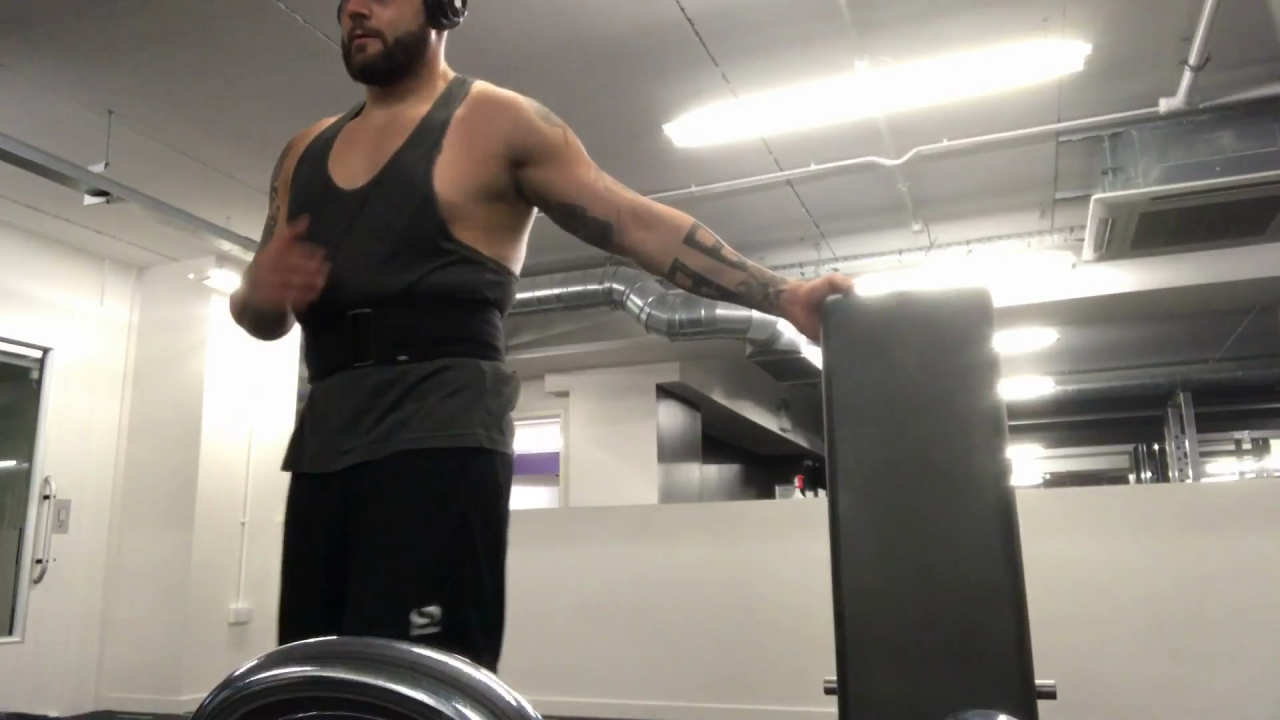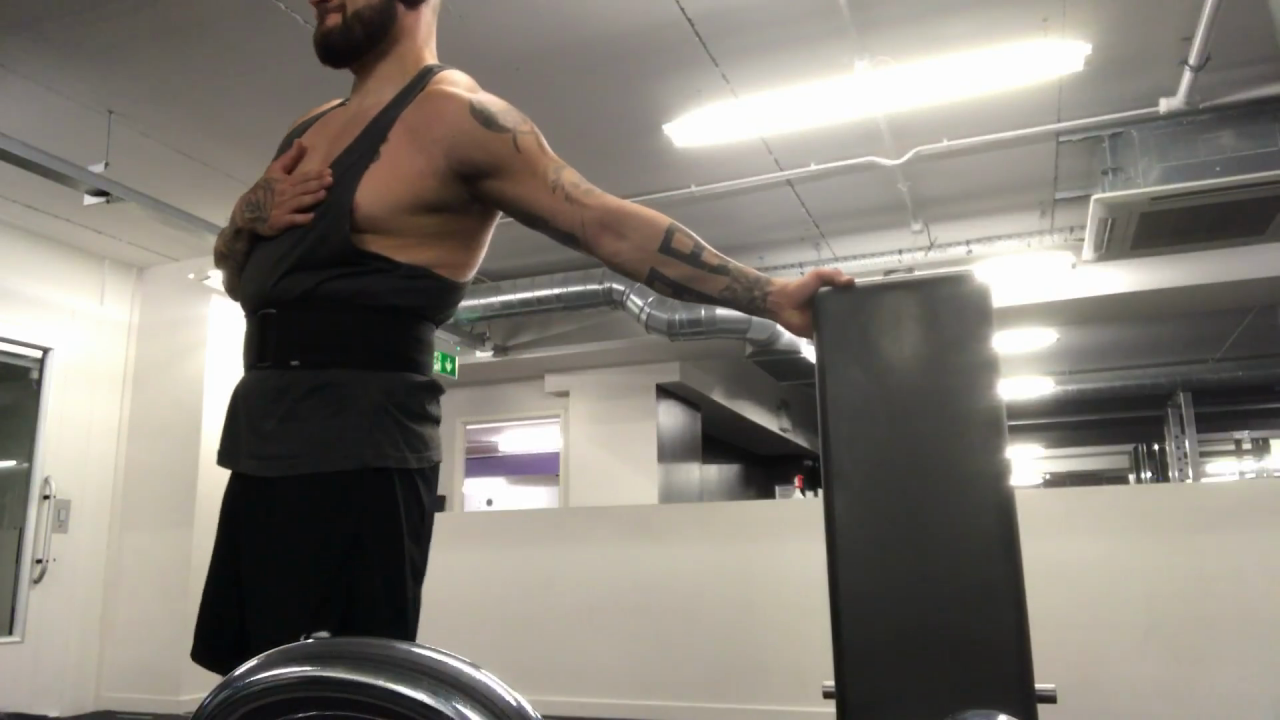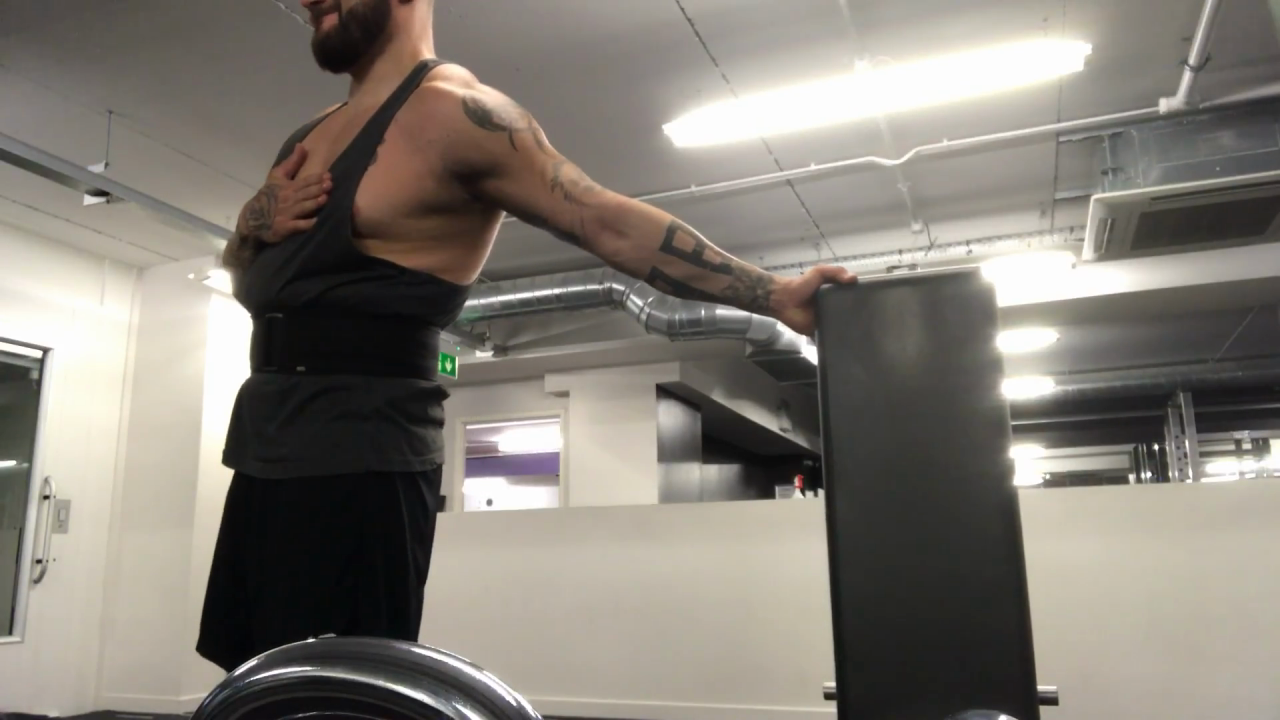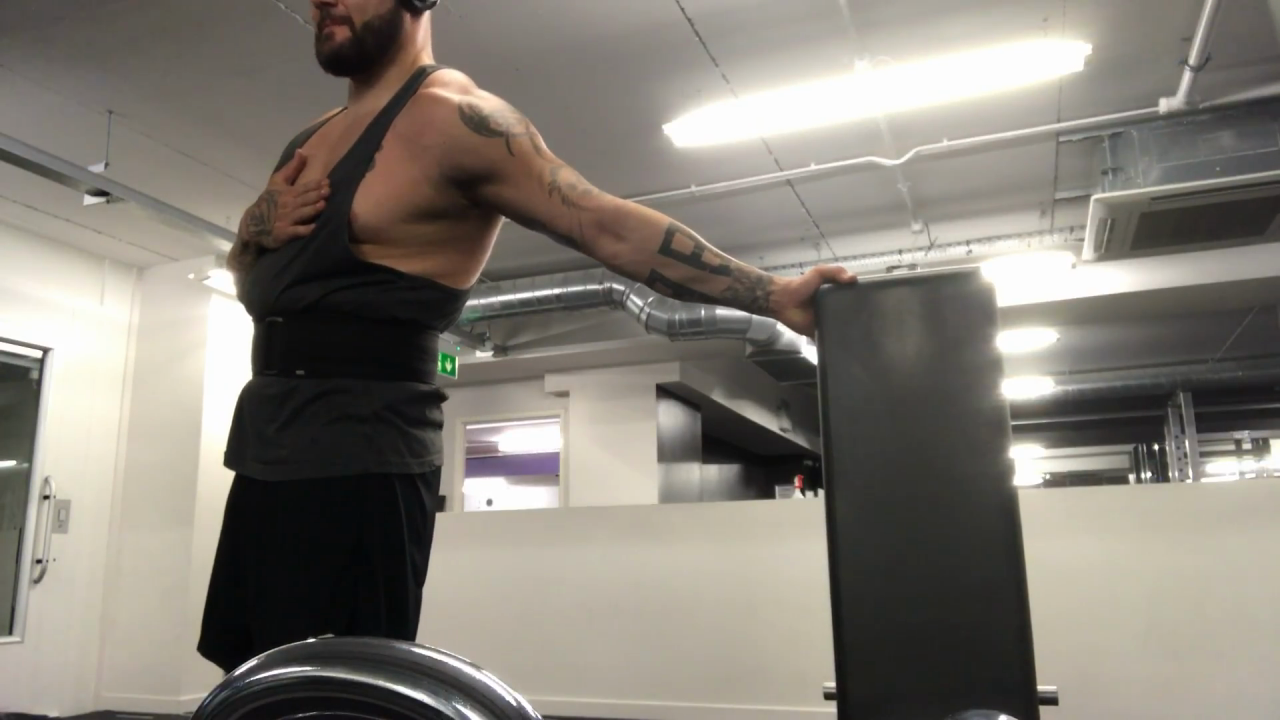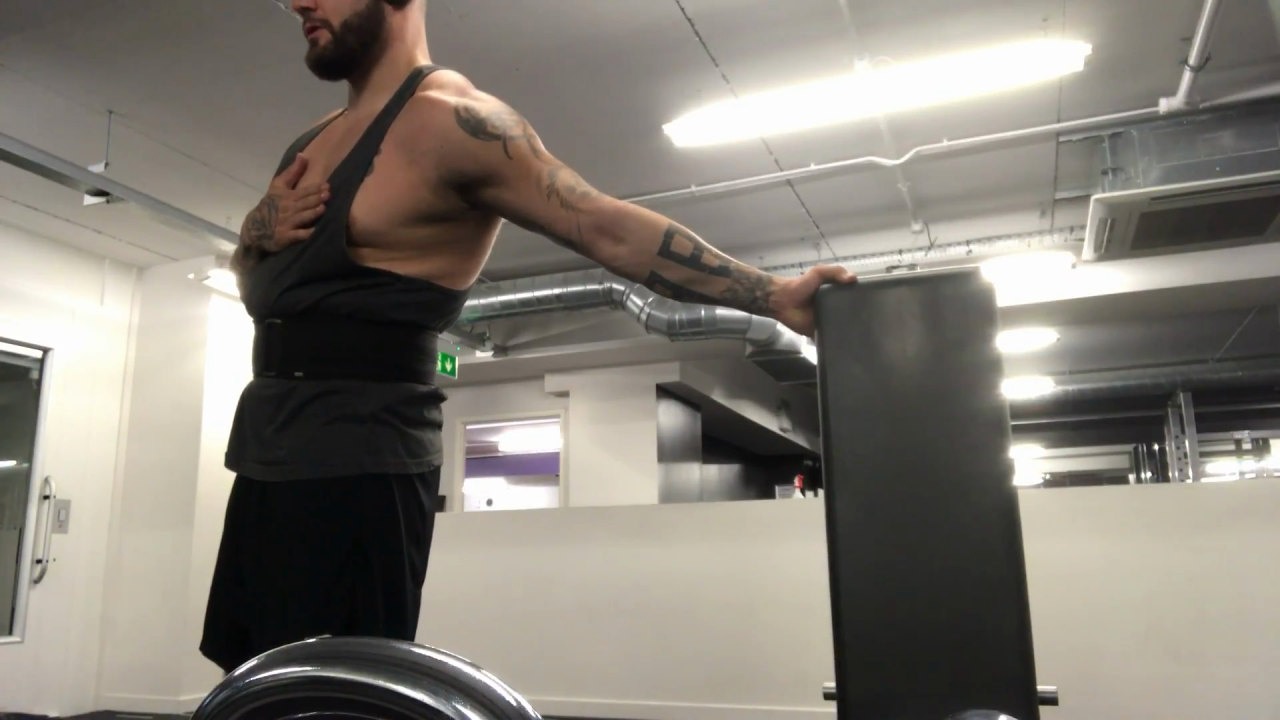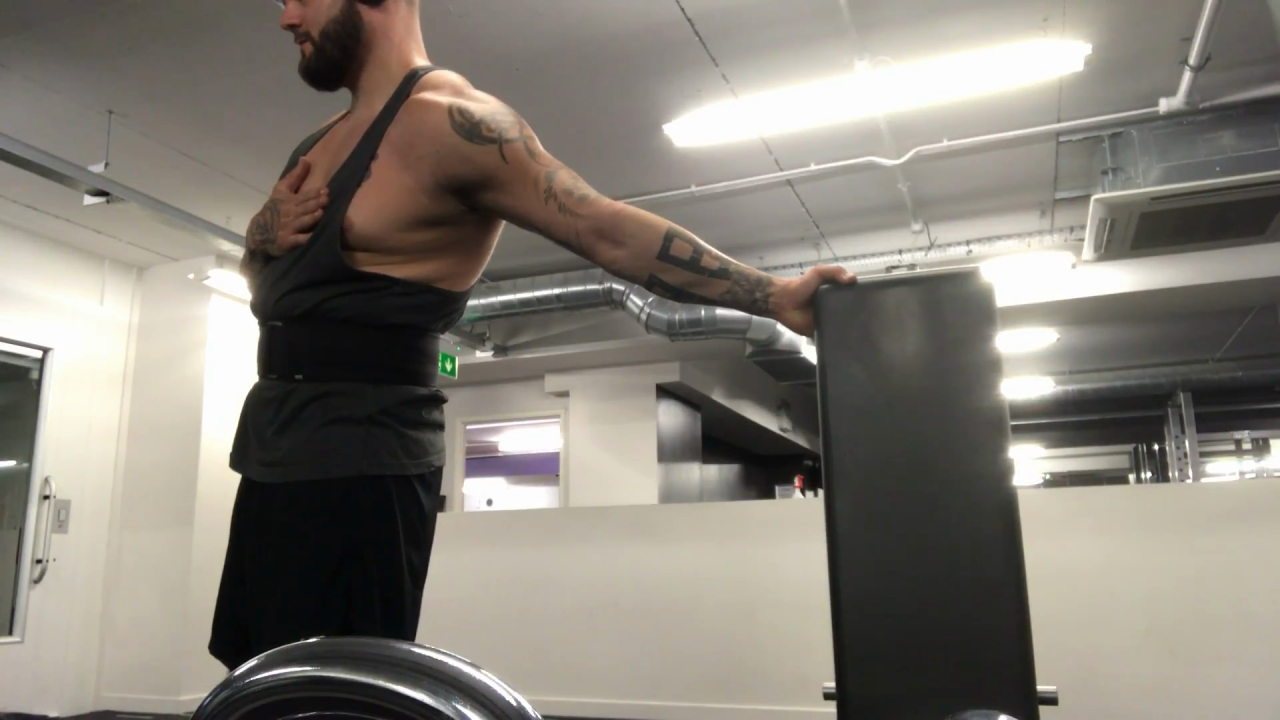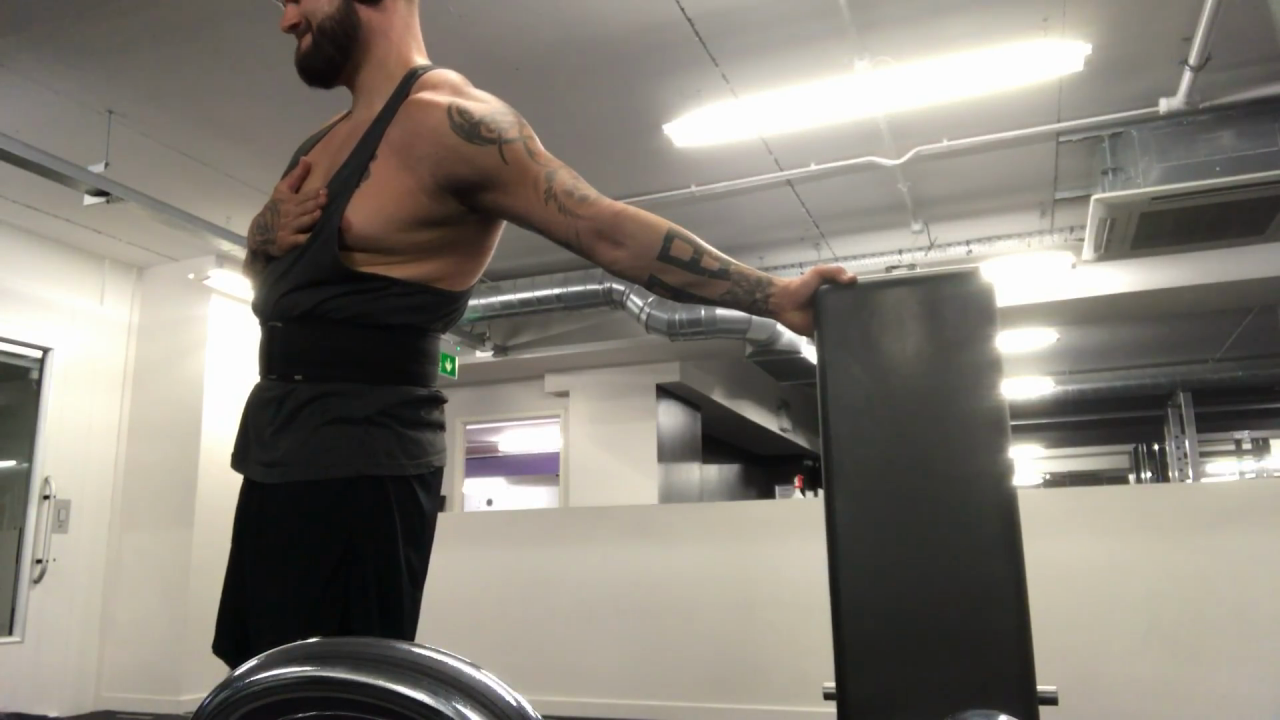
dt=0.7s
person 1, frame 1
left shoulder: (495, 122)
right shoulder: (306, 151)
left elbow: (636, 224)
right elbow: (260, 305)
left wrist: (782, 295)
right wrist: (259, 292)
left hip: (442, 443)
right hip: (325, 444)
person 1, frame 2
left shoulder: (456, 118)
right shoulder: (309, 129)
left elbow: (610, 226)
right elbow: (236, 277)
left wrist: (770, 296)
right wrist: (248, 213)
left hip: (355, 458)
right hip: (263, 453)
person 1, frame 3
left shoulder: (454, 113)
right shoulder: (313, 134)
left elbow: (610, 223)
right elbow: (246, 280)
left wrist: (771, 293)
right wrist: (252, 221)
left hip: (357, 462)
right hip: (266, 454)
person 1, frame 4
left shoulder: (451, 120)
right shoulder: (314, 139)
left elbow: (610, 227)
right elbow: (251, 282)
left wrist: (773, 294)
right wrist: (255, 227)
left hip: (358, 464)
right hip: (267, 455)
person 1, frame 5
left shoulder: (451, 122)
right shoulder: (319, 139)
left elbow: (609, 228)
right elbow: (254, 278)
left wrist: (771, 294)
right wrist: (260, 228)
left hip: (356, 465)
right hip: (269, 455)
person 1, frame 6
left shoulder: (449, 124)
right shoulder: (326, 140)
left elbow: (607, 230)
right elbow: (263, 275)
left wrist: (773, 295)
right wrist: (264, 233)
left hip: (357, 467)
right hip: (275, 456)
person 1, frame 7
left shoulder: (450, 123)
right shoulder: (328, 140)
left elbow: (607, 230)
right elbow: (266, 271)
left wrist: (774, 295)
right wrist: (266, 232)
left hip: (358, 466)
right hip: (277, 455)
